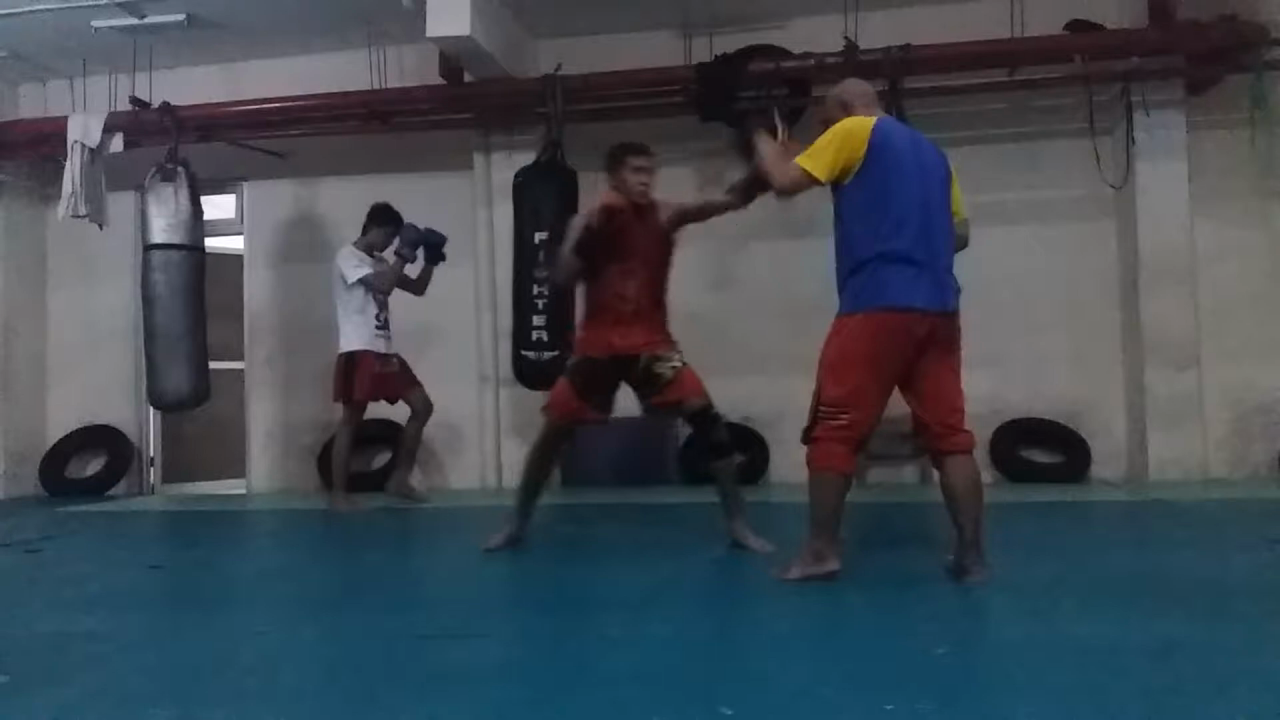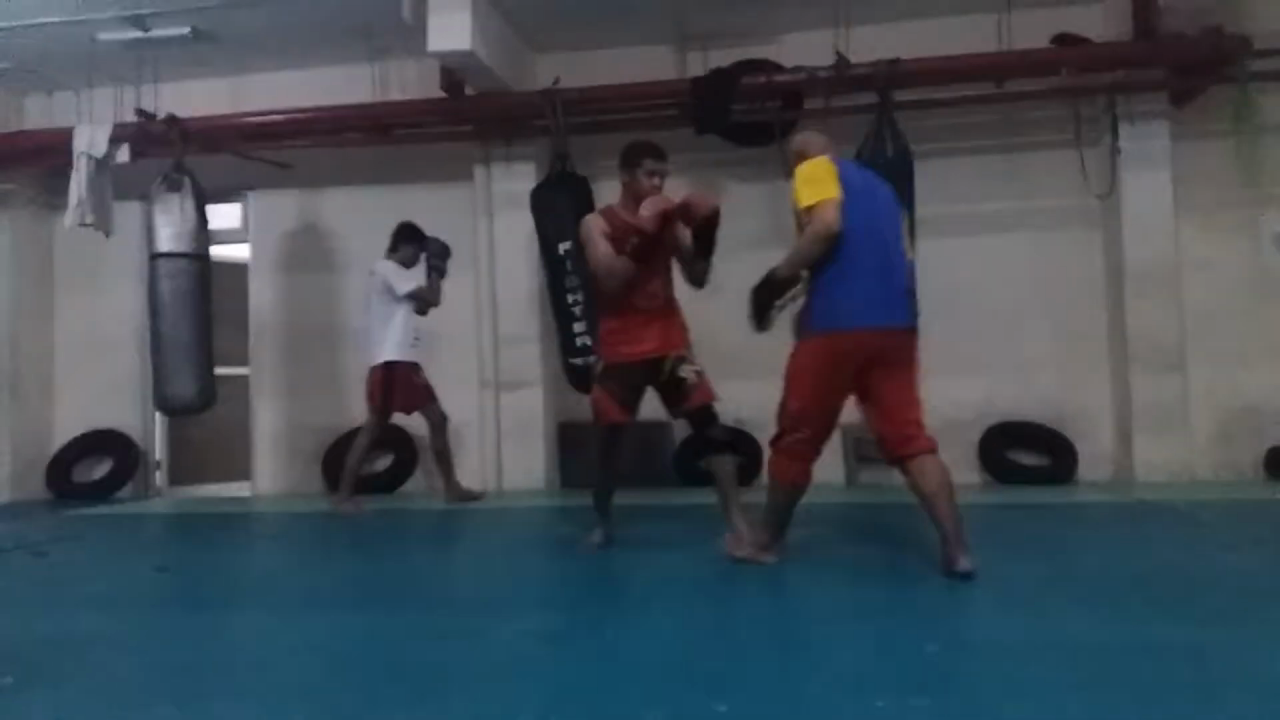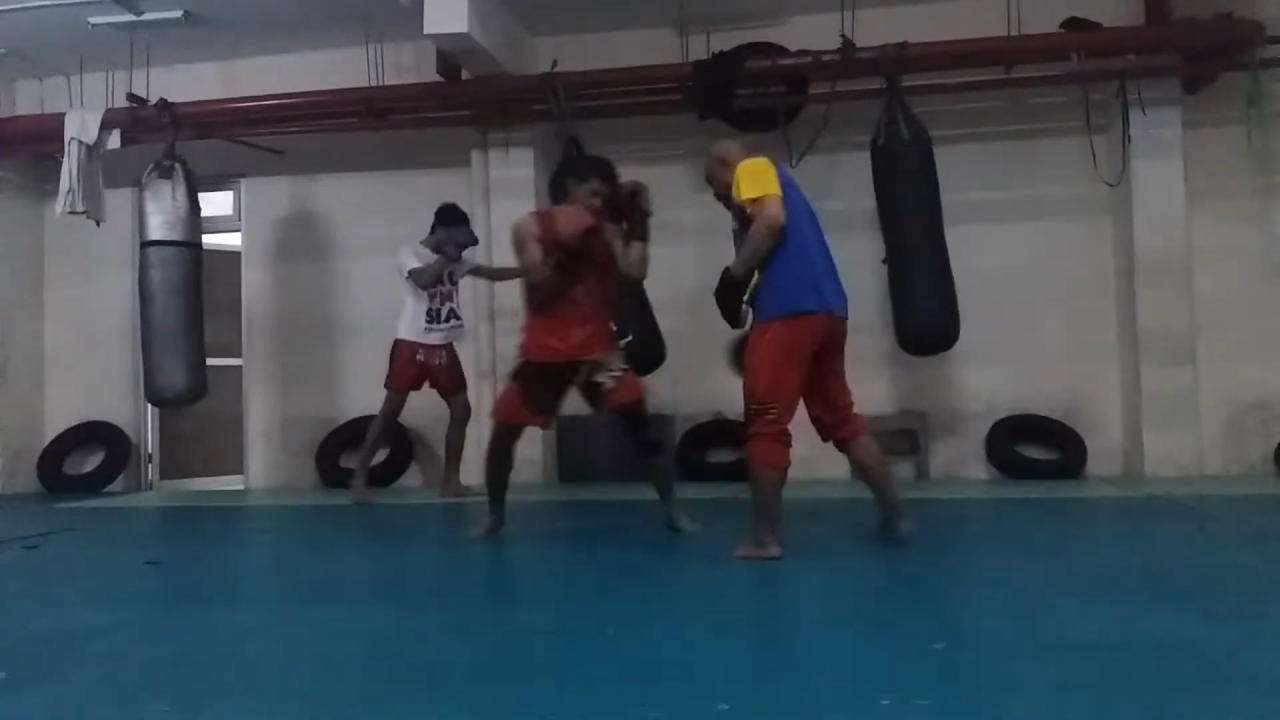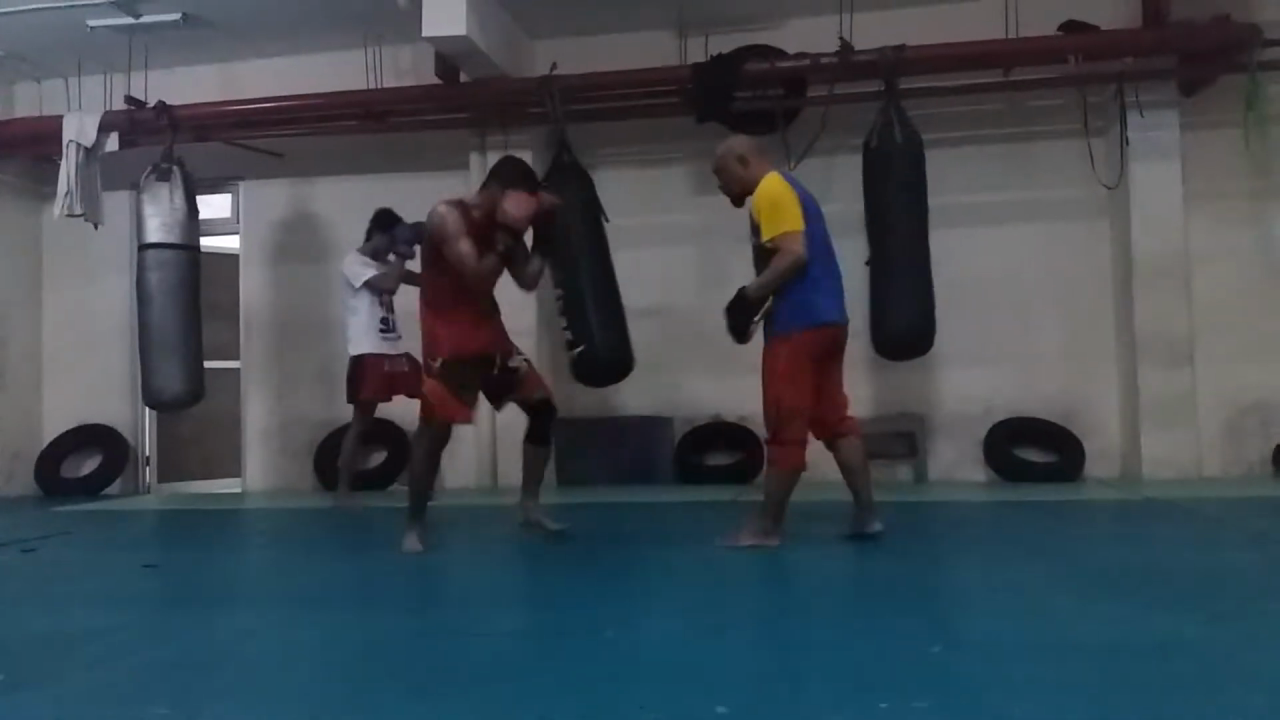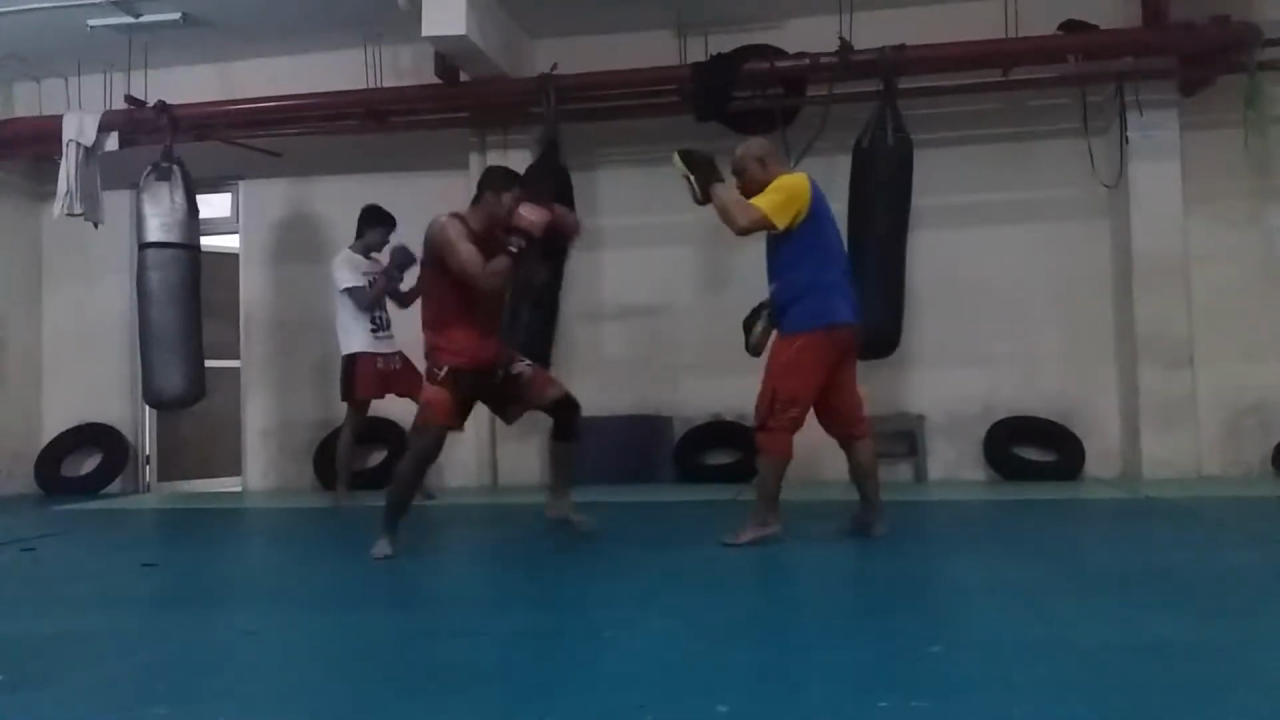
dt=0.5s
person 1, frame 1
left shoulder: (857, 132)
right shoulder: (931, 152)
left elbow: (785, 181)
right elbow: (960, 232)
left wrist: (763, 140)
left hip: (877, 306)
right hip: (938, 308)
left knee: (834, 429)
right knee: (949, 433)
left ankle: (822, 550)
right ankle: (971, 554)
person 1, frame 2
left shoulder: (813, 169)
right shoulder: (880, 189)
left elbow: (826, 224)
left wrist: (779, 277)
left hip: (834, 327)
right hip: (895, 327)
left knee: (795, 441)
right knee: (909, 440)
left ankle: (769, 542)
right ankle: (956, 550)
person 1, frame 3
left shoulder: (751, 168)
right shoulder: (778, 182)
left elbow: (772, 218)
left wrist: (733, 274)
left hip: (788, 313)
right hip: (828, 310)
left knee: (766, 425)
right knee: (841, 418)
left ankle: (764, 536)
right ankle: (891, 508)
person 1, frame 4
left shoulder: (771, 191)
right shoulder: (792, 191)
left elbow: (794, 254)
left wrist: (750, 295)
right wrist: (760, 298)
left hip: (797, 324)
right hip: (828, 319)
left knee: (786, 429)
right knee: (835, 420)
left ankle: (766, 526)
right ankle: (867, 514)
person 1, frame 5
left shoulder: (792, 186)
right shoulder: (796, 194)
left elbow: (742, 222)
left wrist: (712, 182)
right wrist: (770, 309)
left hip: (811, 324)
right hip: (836, 321)
left knee: (775, 419)
right knee: (849, 421)
left ankle: (764, 517)
right ankle: (872, 514)
person 2, frame 1
left shoulder: (665, 216)
right shoulder: (587, 220)
left elbow: (724, 203)
right elbow: (563, 277)
left wrist: (754, 180)
right wrist: (591, 231)
left hip: (651, 342)
right hip: (599, 344)
left knee: (708, 420)
right knee: (554, 431)
left ankle: (737, 524)
right ankle: (518, 522)
person 2, frame 2
left shoulder: (670, 219)
right shoulder: (597, 225)
left elbow: (698, 278)
right elbow: (610, 281)
left wrist: (706, 235)
right wrist: (639, 239)
left hip: (669, 342)
right hip: (620, 347)
left knee: (708, 423)
right knee: (610, 436)
left ankle: (736, 526)
right ankle: (603, 522)
person 2, frame 3
left shoulder: (605, 230)
right shoulder: (531, 226)
left elbow: (634, 272)
right elbow: (539, 289)
left wrist: (638, 222)
right wrist: (564, 250)
left hip: (595, 347)
right hip: (544, 350)
left knee: (638, 422)
right knee: (504, 431)
left ankle: (672, 510)
right ankle: (495, 515)
person 2, frame 4
left shoulder: (502, 223)
right shoulder: (446, 216)
left elbow: (528, 280)
right elbow: (478, 277)
left wrist: (544, 231)
right wrist: (508, 235)
left hip: (492, 339)
right hip: (449, 345)
left knee: (544, 410)
right knee: (434, 434)
left ankle: (529, 505)
right ankle: (414, 526)
person 2, frame 5
left shoulder: (500, 234)
right shoulder: (447, 229)
right elbow: (487, 282)
right wrist: (520, 239)
left hip: (493, 353)
right hip: (452, 360)
left knee: (566, 407)
right knee: (424, 447)
left ankle: (559, 500)
right ankle: (387, 533)
person 3, frame 1
left shoulder: (379, 262)
right shoulder: (347, 257)
left elbow: (417, 288)
right elbow: (383, 287)
left wrist: (430, 259)
right wrist: (404, 253)
left hip: (386, 352)
right hip: (358, 352)
left knee: (422, 406)
right knee: (351, 420)
left ankle: (399, 478)
right ankle: (338, 493)
person 3, frame 2
left shoulder: (388, 274)
right shoulder: (388, 272)
left elbow: (420, 308)
right elbow: (432, 302)
left wrist: (434, 275)
right wrist: (435, 268)
left hip: (406, 361)
right hip: (392, 363)
left knee: (437, 420)
right knee: (372, 429)
left ankle: (452, 487)
right ankle: (344, 494)
person 3, frame 3
left shoulder: (455, 258)
right shoulder: (410, 253)
left elbow: (490, 273)
right elbow: (423, 279)
right wrist: (448, 256)
left hip: (443, 347)
right hip: (411, 345)
left knee: (461, 411)
right knee: (390, 412)
left ankle: (450, 481)
right ankle: (360, 477)
person 3, frame 4
left shoulder: (385, 264)
right shoulder: (353, 263)
left elbow: (422, 280)
right elbow: (389, 286)
right wrist: (401, 255)
left hip: (396, 352)
right hip: (369, 354)
right knee: (361, 422)
right ankle: (343, 489)
person 3, frame 5
left shoulder: (376, 265)
right shoulder: (344, 261)
left elbow: (402, 300)
right elbow: (366, 301)
right wrist: (391, 272)
left hip: (389, 350)
right hip: (360, 352)
right knee: (354, 419)
right ankle: (341, 489)
